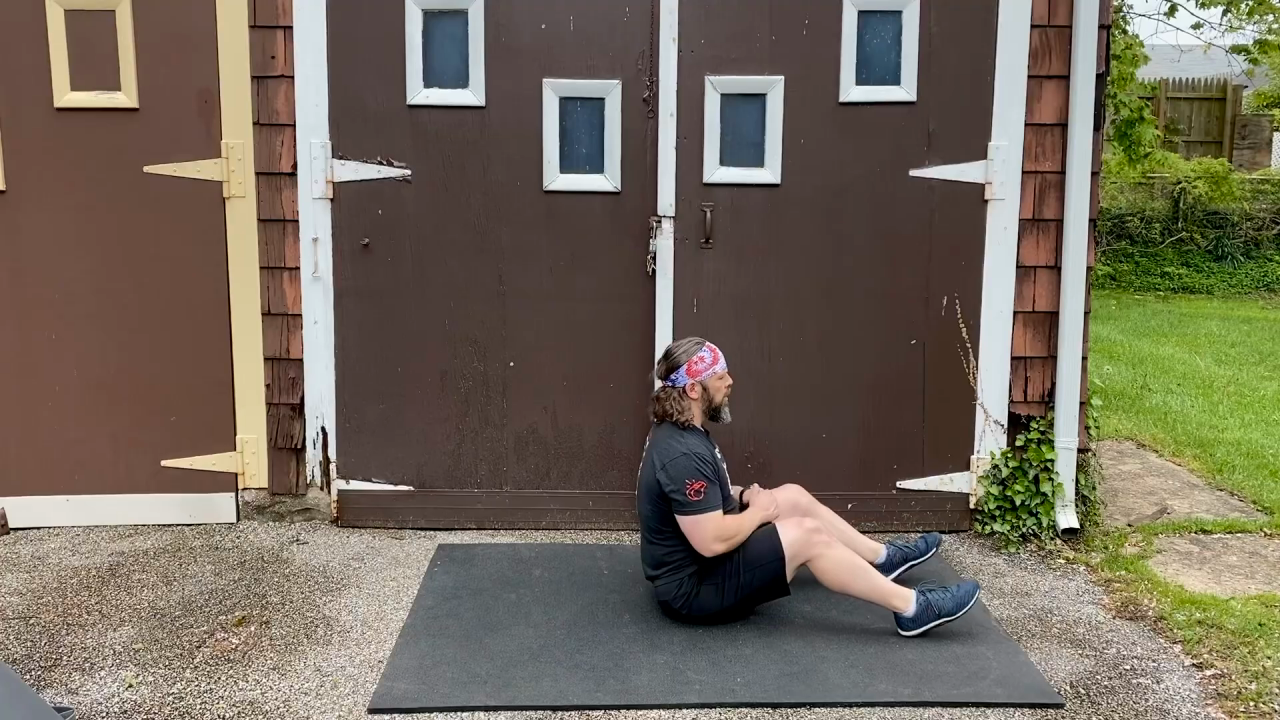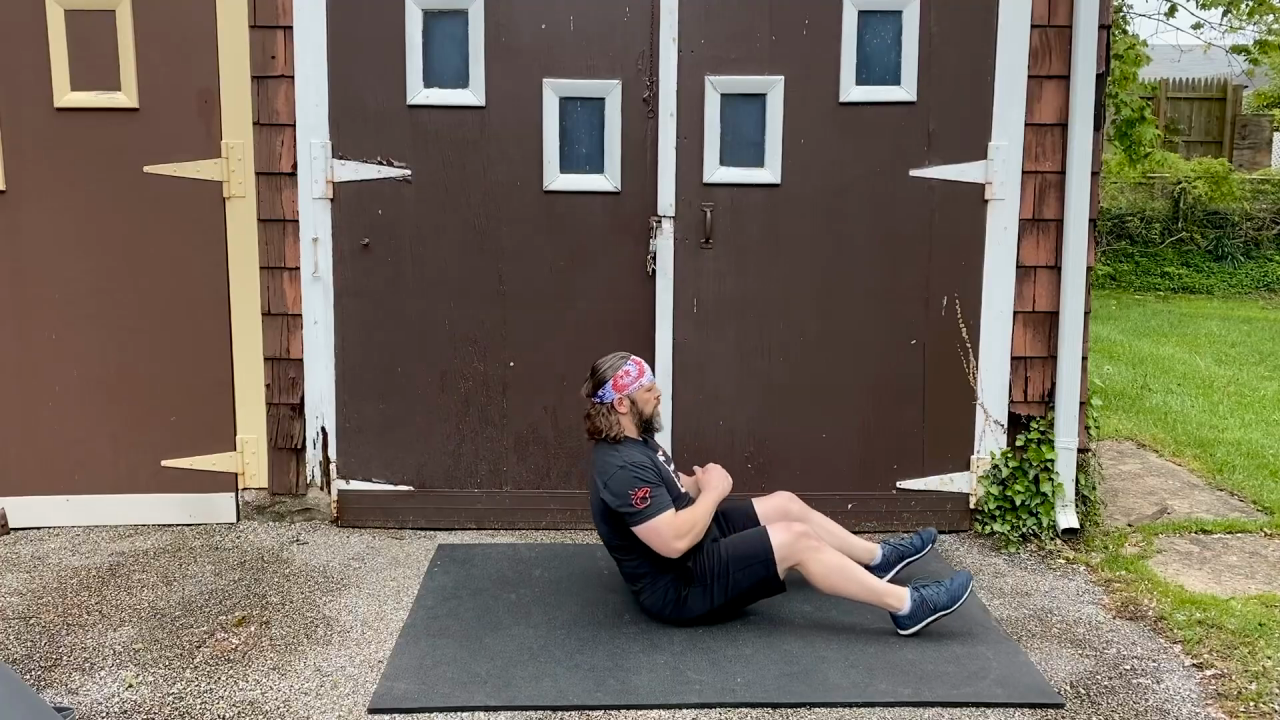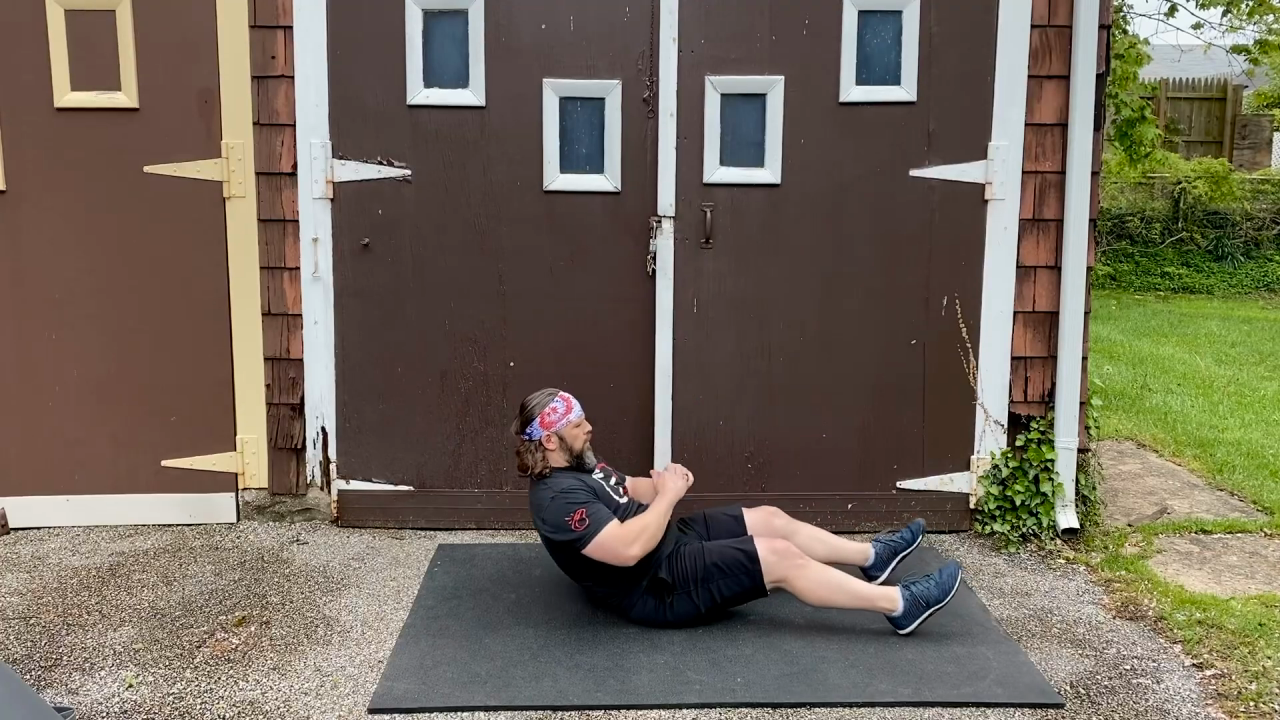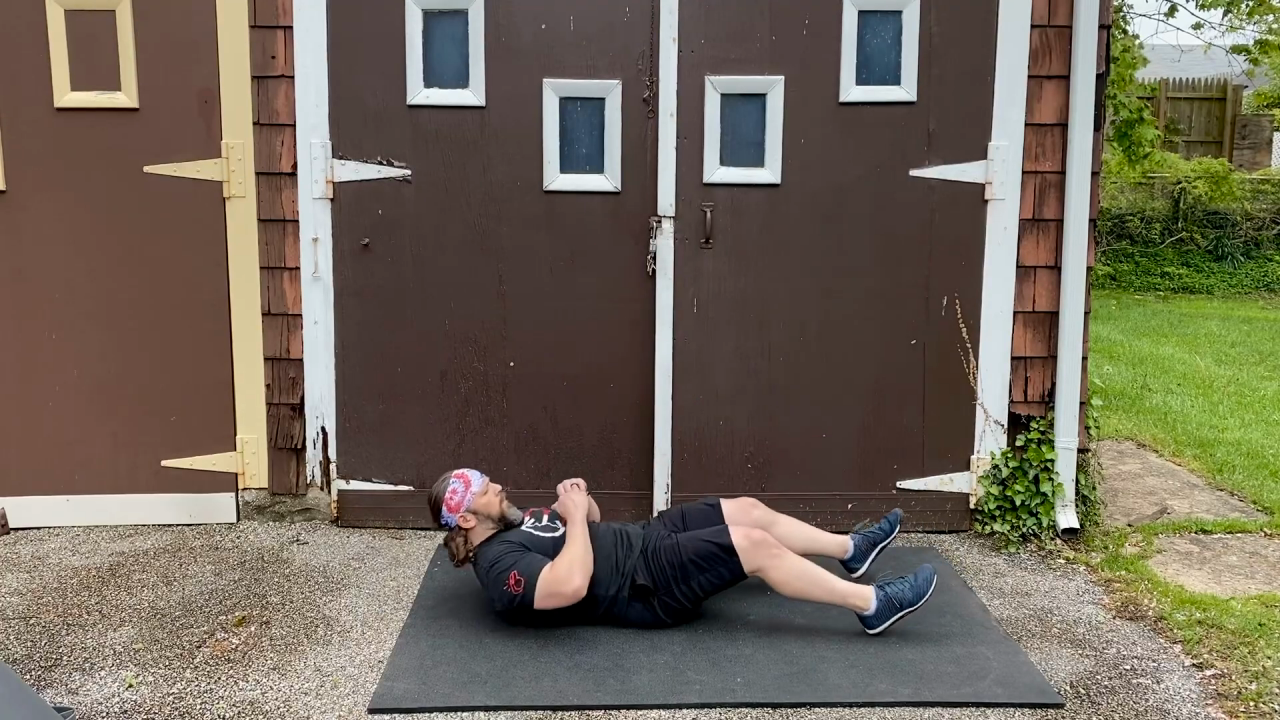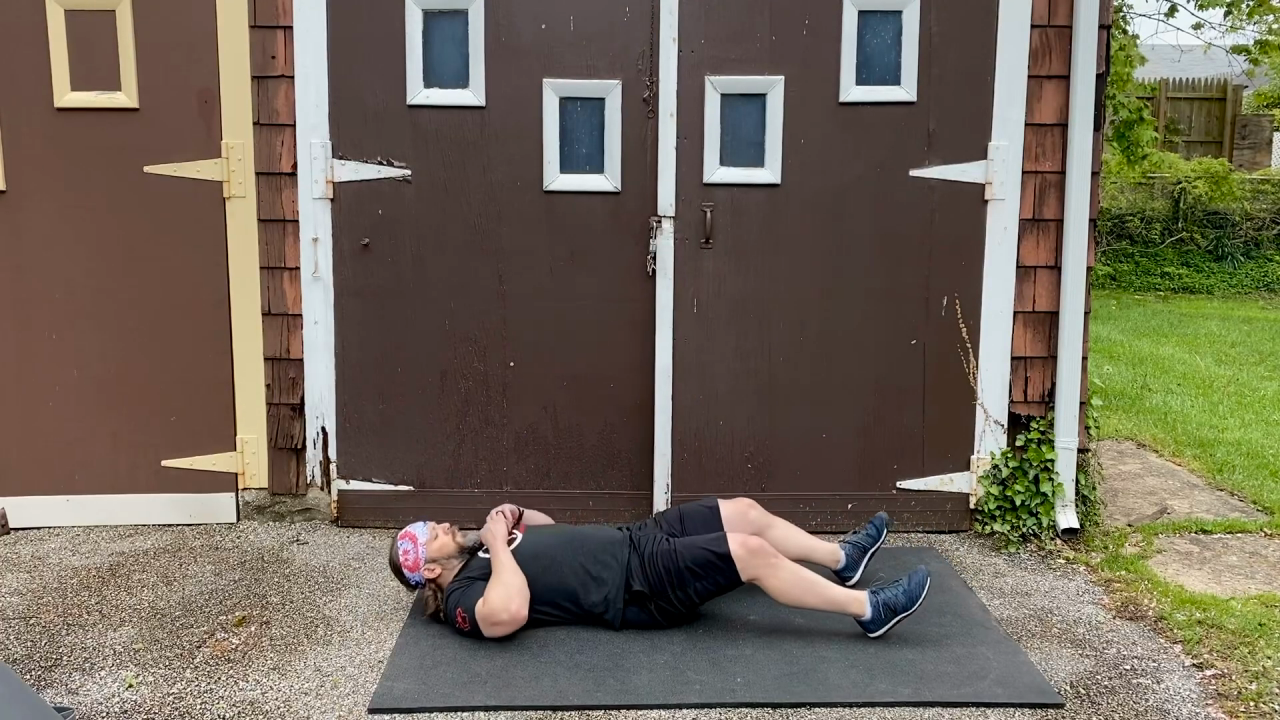
dt=0.4s
person 1, frame 1
left shoulder: (679, 431)
right shoulder: (683, 454)
right elbow: (712, 543)
left wrist: (740, 497)
right wrist: (758, 513)
left hip: (698, 564)
right hip: (694, 587)
left knee: (793, 496)
right knee: (809, 533)
left ankle: (883, 557)
right ankle: (911, 608)
person 1, frame 2
left shoulder: (631, 441)
right shoulder: (624, 468)
right elbow: (675, 542)
left wrist: (697, 484)
right wrist: (713, 492)
left hip: (692, 554)
right hip: (676, 590)
left knee: (785, 505)
right knee: (797, 539)
left ankle: (878, 557)
right ankle: (905, 606)
person 1, frame 3
left shoulder: (577, 466)
right shoulder: (558, 498)
left elbow: (629, 492)
right elbow: (628, 549)
left wrist: (660, 482)
right wrist: (669, 495)
left hip: (672, 545)
right hip: (656, 589)
left knee: (771, 519)
right knee: (780, 556)
left ankle: (872, 558)
right ankle: (898, 606)
person 1, frame 4
left shoulder: (509, 523)
right shoulder: (498, 563)
right elbow: (571, 585)
left wrist: (579, 505)
right wrist: (577, 517)
left hip: (643, 542)
right hip: (642, 586)
left knee: (748, 510)
right knee: (753, 543)
left ankle: (849, 551)
right ankle: (871, 605)
person 1, frame 5
left shoulder: (480, 553)
right shoulder: (465, 597)
left elbow: (548, 529)
right elbow: (509, 612)
left wrist: (519, 517)
right wrist: (499, 546)
left hip: (634, 542)
right hip: (636, 587)
left knee: (746, 511)
right knee: (753, 552)
left ankle: (841, 558)
right ankle: (866, 609)
